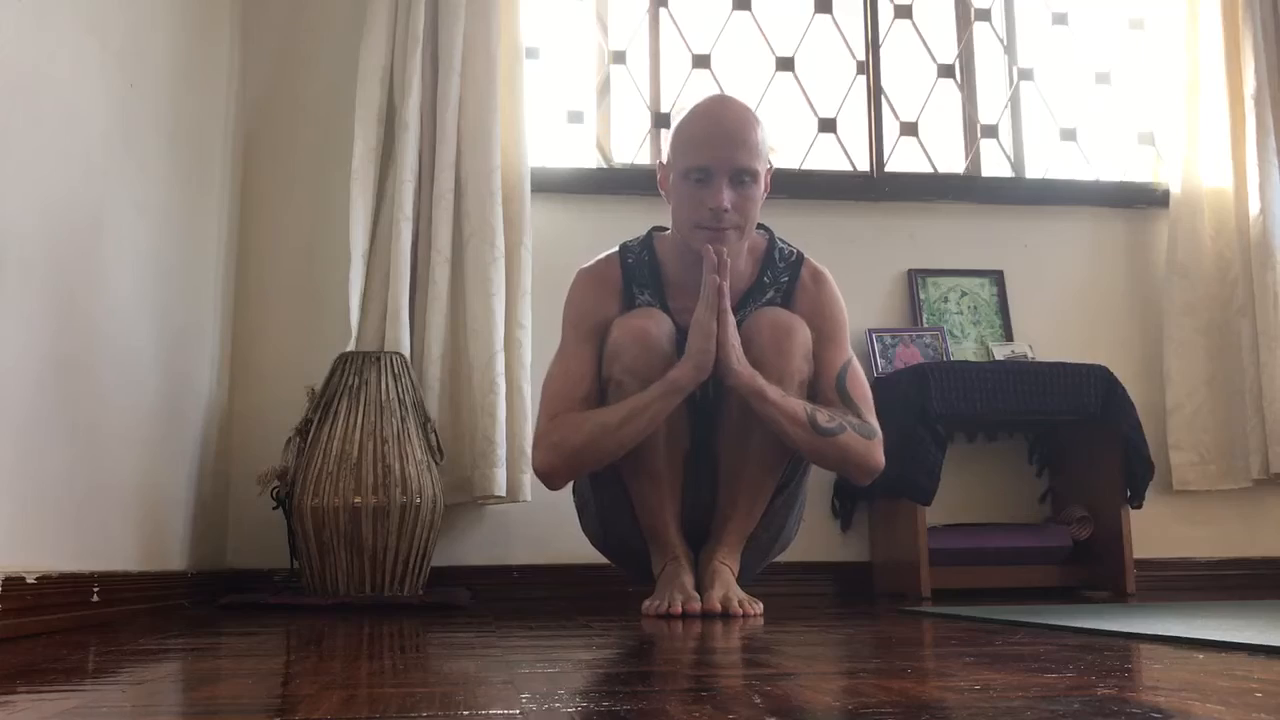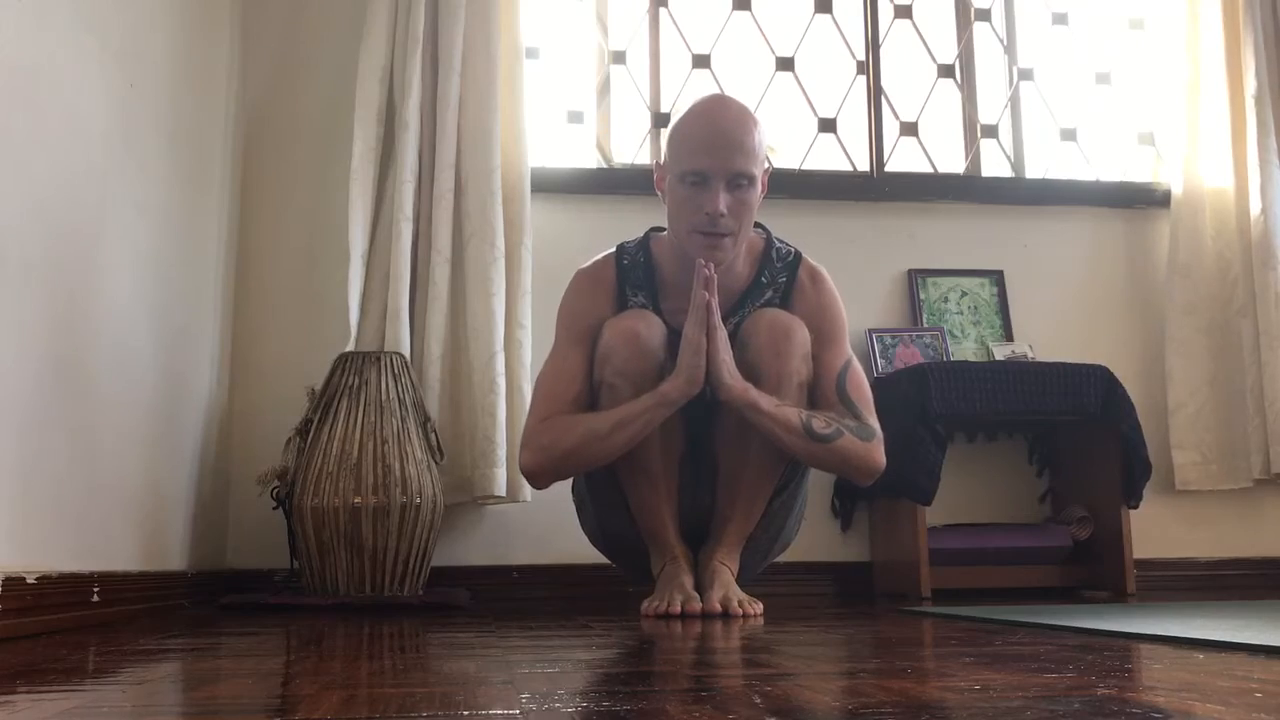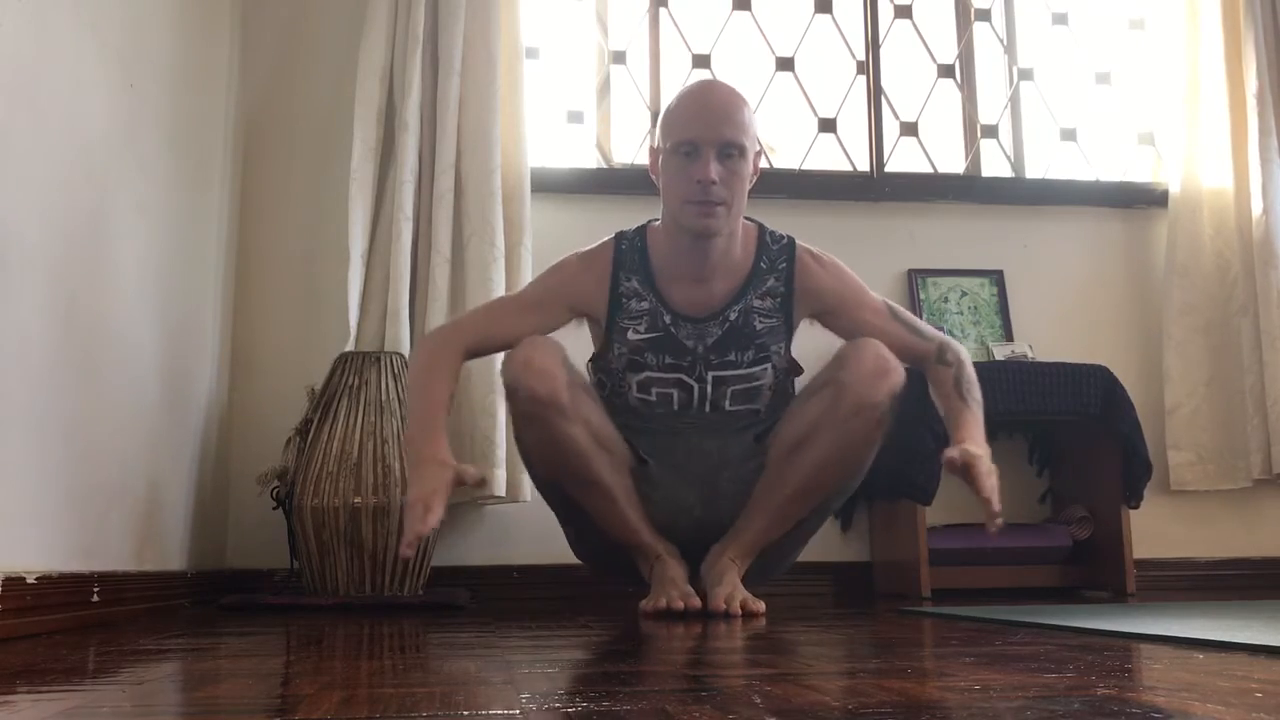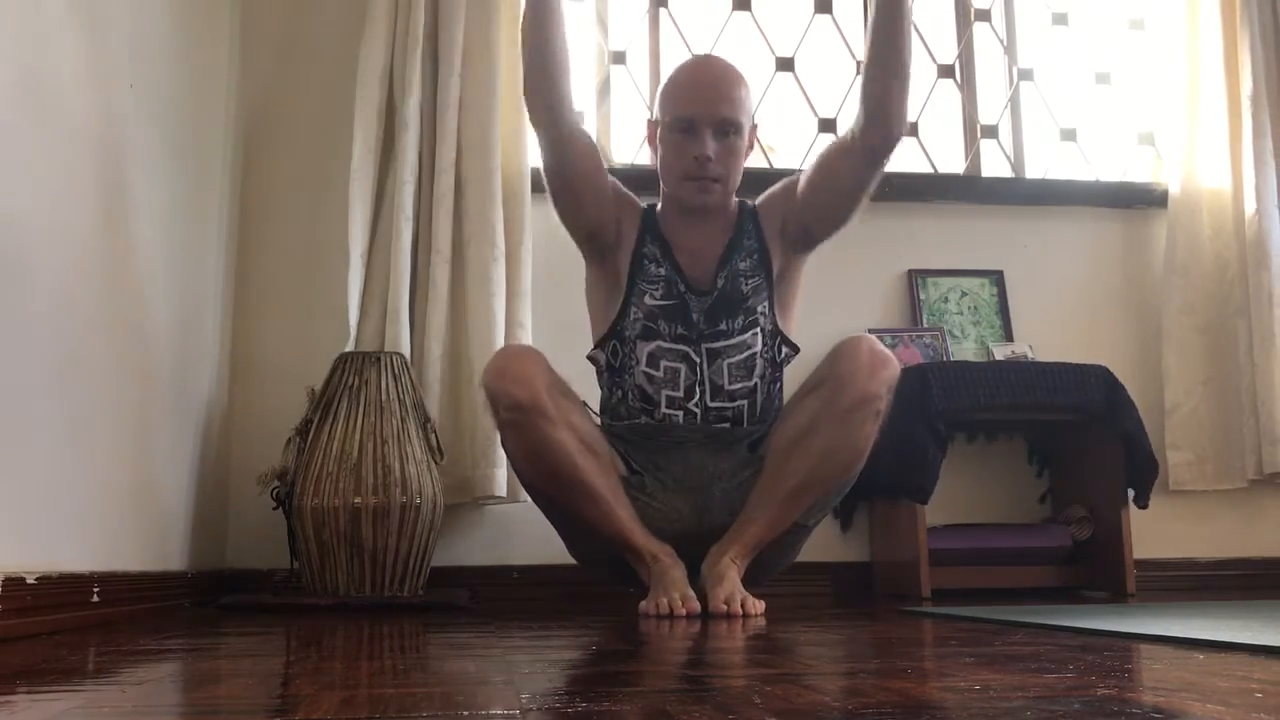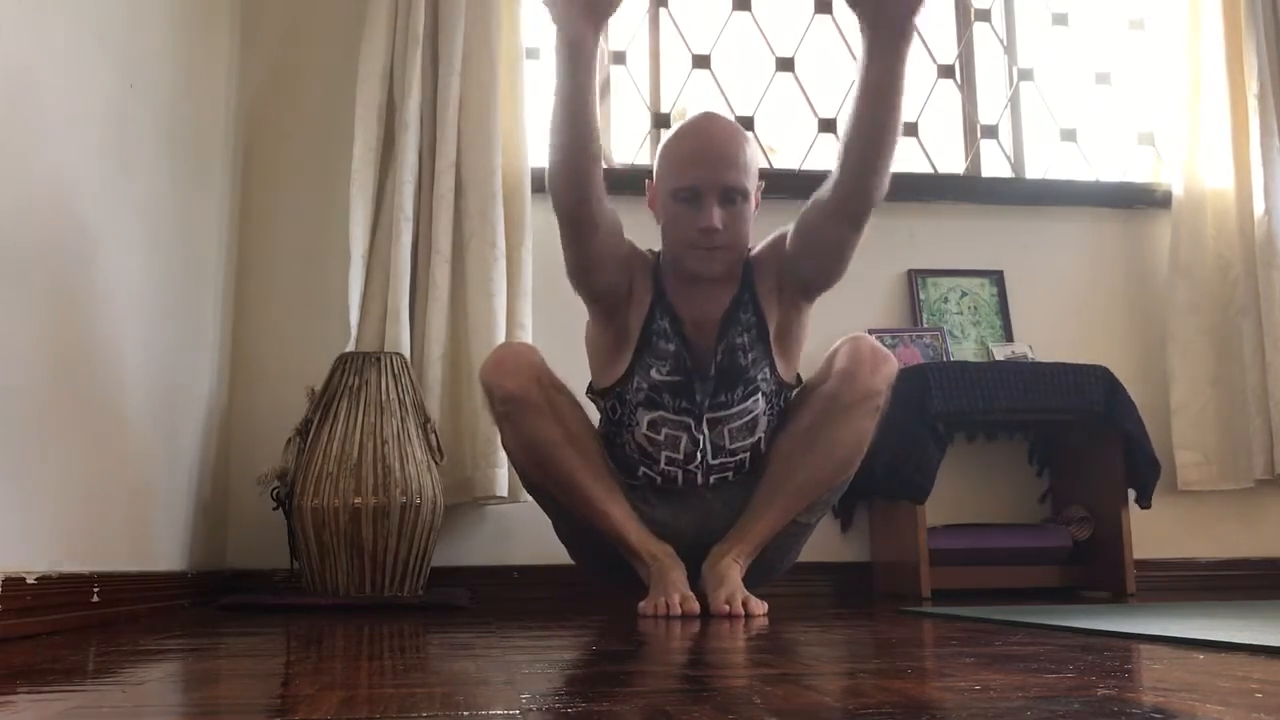
dt=1s
person 1, frame 1
left shoulder: (805, 285)
right shoulder: (605, 282)
left elbow: (867, 457)
right elbow: (551, 460)
left wrist: (744, 374)
right wrist: (684, 374)
left hip: (750, 520)
right hip: (636, 521)
left knee: (781, 331)
right knee: (638, 333)
left ankle: (723, 560)
right ankle: (670, 561)
person 1, frame 2
left shoulder: (803, 285)
right shoulder: (602, 284)
left elbow: (867, 456)
right elbow: (538, 458)
left wrist: (738, 388)
right wrist: (675, 387)
left hip: (751, 521)
right hip: (635, 520)
left knee: (780, 332)
right knee: (630, 334)
left ankle: (723, 560)
right ankle: (670, 562)
person 1, frame 3
left shoulder: (799, 272)
right shoulder: (601, 271)
left elbow: (941, 354)
right elbow: (442, 345)
left wrist: (970, 438)
right wrist: (428, 456)
left hip: (755, 515)
right hip: (623, 511)
left knee: (874, 366)
right knee: (531, 365)
left ankle: (729, 559)
right ankle: (656, 560)
person 1, frame 4
left shoulder: (780, 232)
right shoulder: (615, 233)
left elbow: (878, 131)
right elbow: (550, 113)
left hip: (759, 506)
right hip: (628, 507)
left knee: (867, 365)
right knee: (511, 373)
left ankle: (732, 556)
right ankle: (652, 558)
person 1, frame 5
left shoulder: (780, 281)
right shoulder: (622, 284)
left elbow: (853, 204)
right elbow: (576, 194)
left hip: (751, 531)
right hip: (623, 526)
left knee: (866, 362)
right knee: (509, 368)
left ankle: (728, 559)
right ankle: (653, 559)
